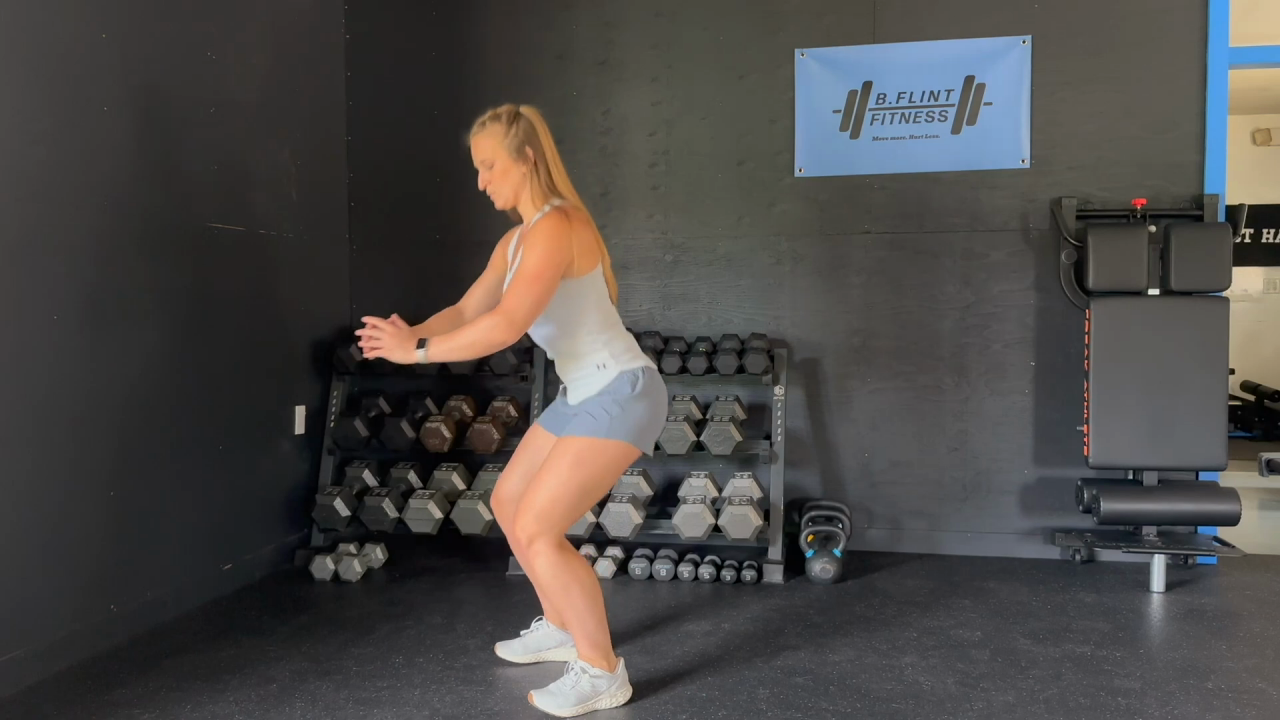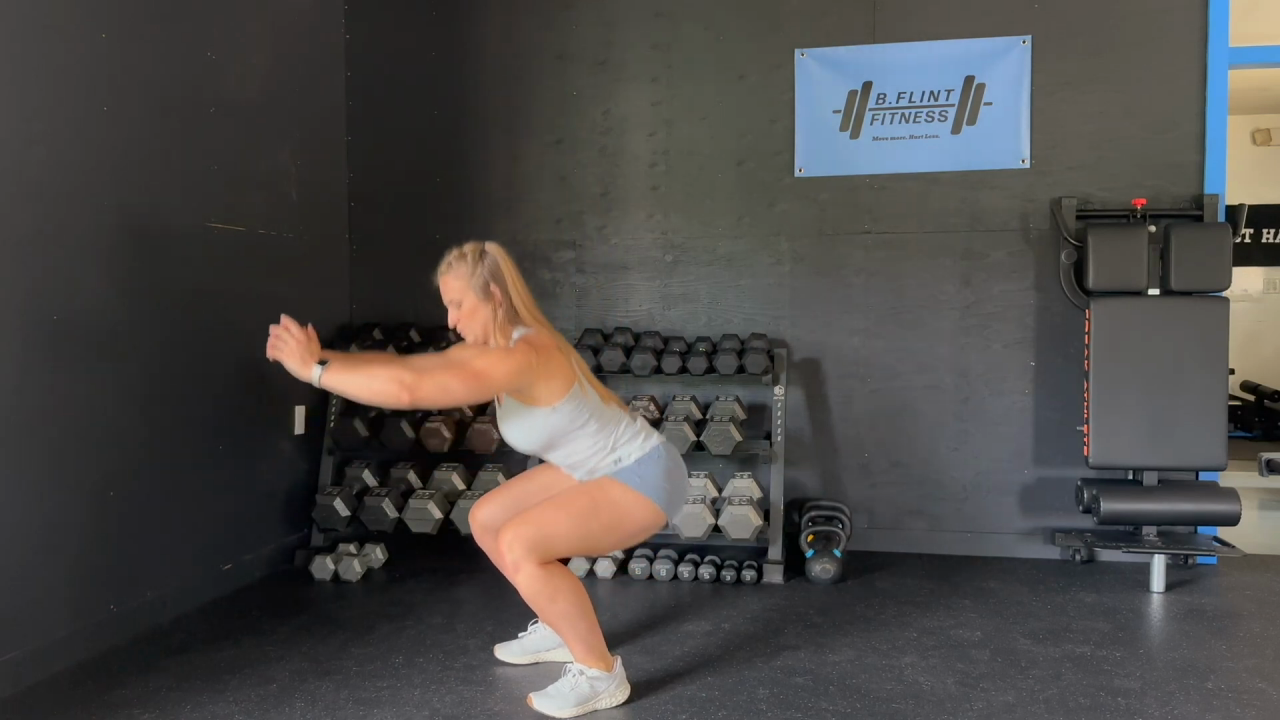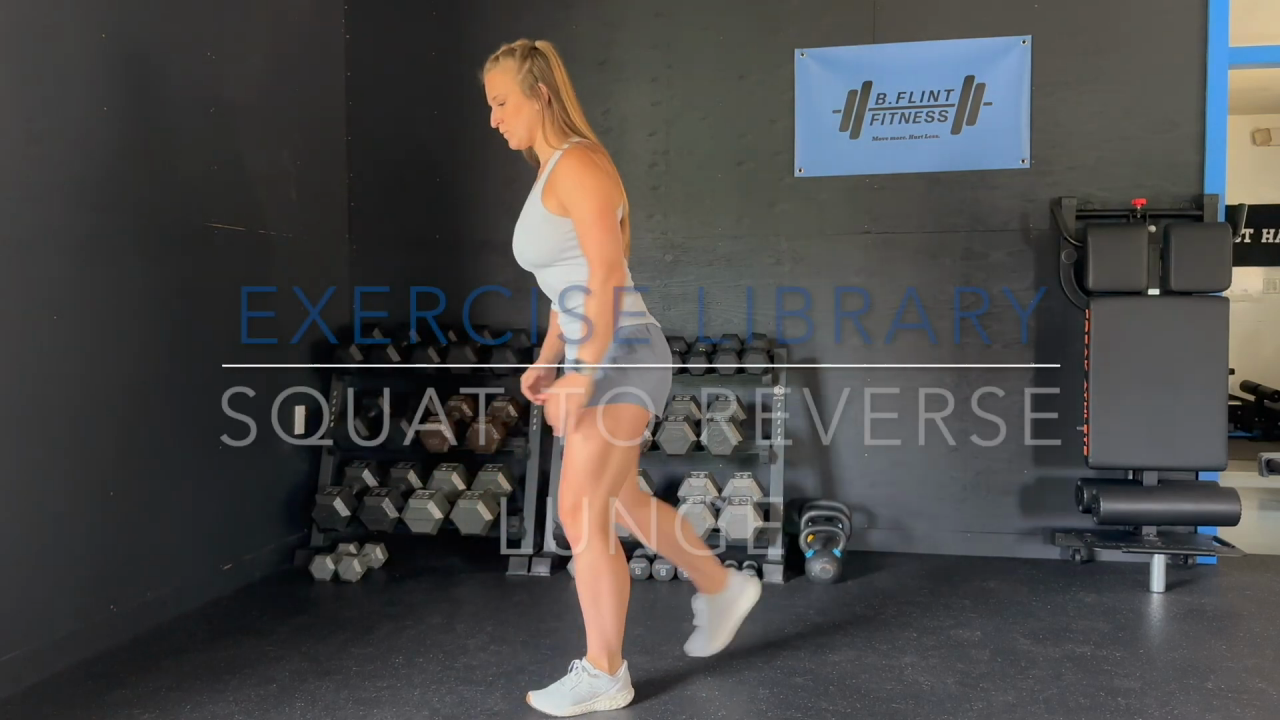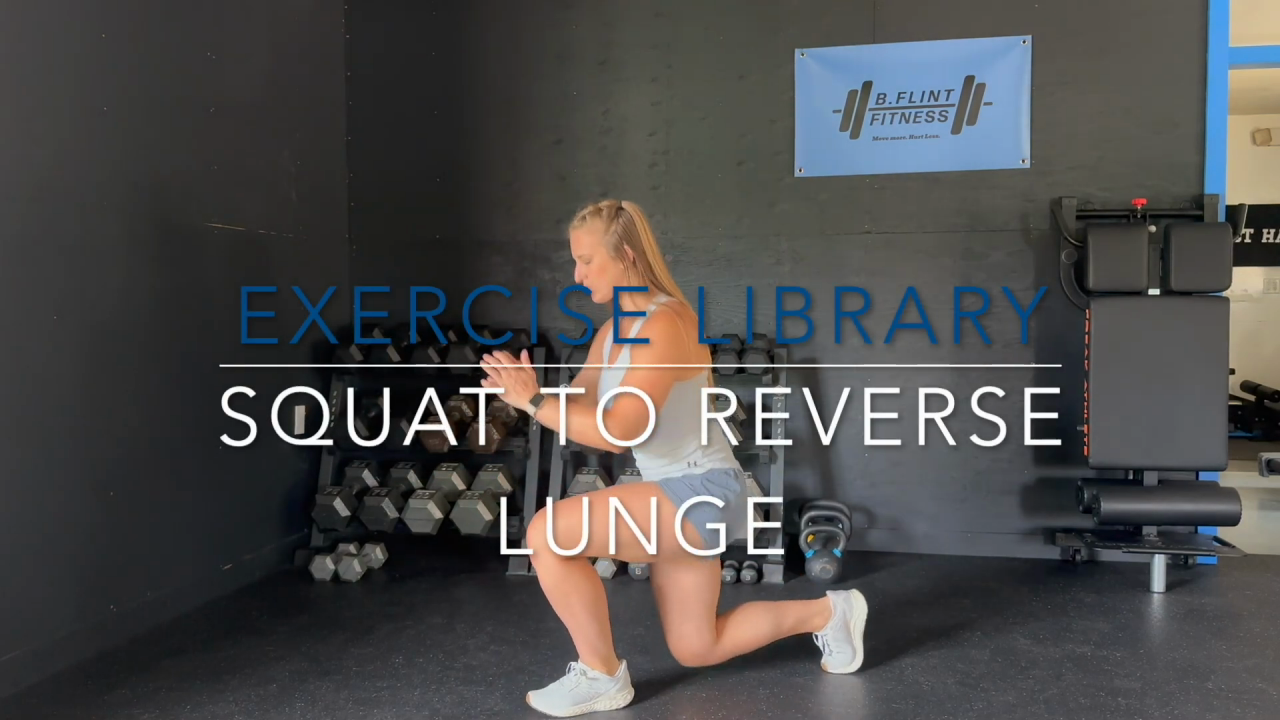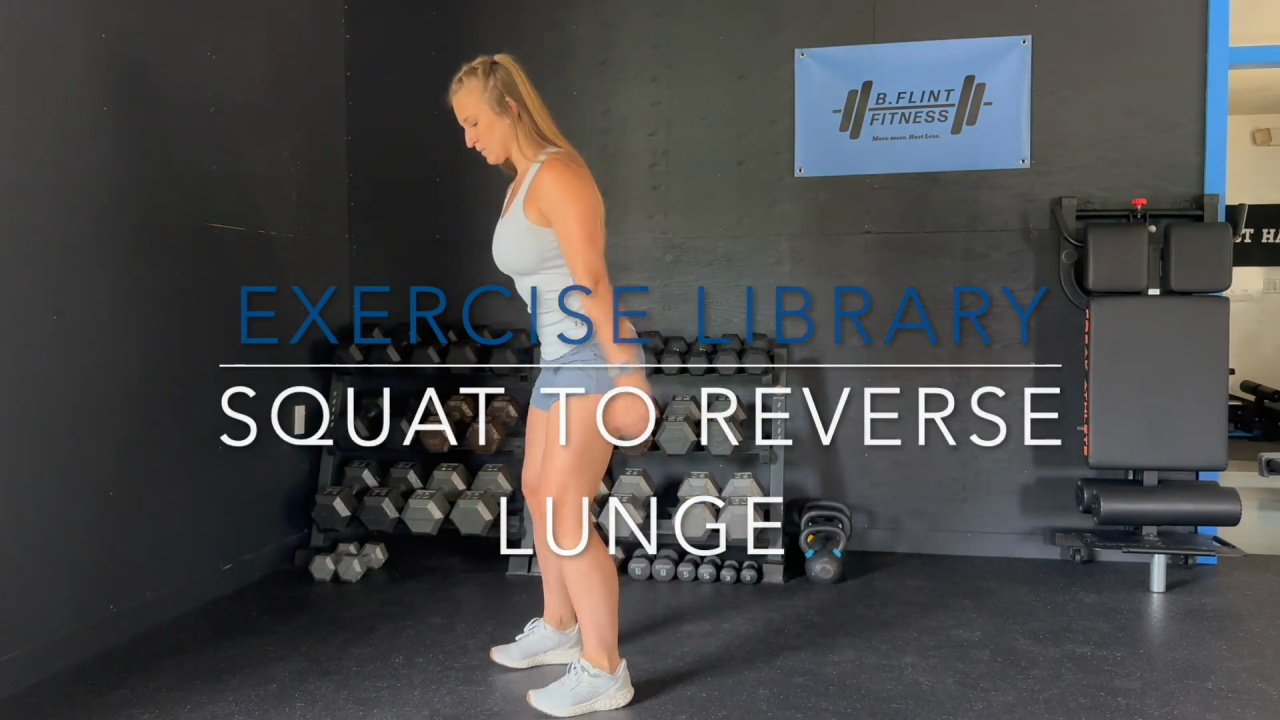
dt=1s
person 1, frame 1
left shoulder: (556, 226)
right shoulder: (517, 240)
left elbow: (507, 324)
right elbow: (468, 309)
left wrist: (421, 349)
right wrist: (411, 333)
left hip: (622, 395)
right hip: (589, 394)
left knee: (534, 530)
right knee: (508, 504)
right ankle: (561, 628)
person 1, frame 2
left shoulder: (522, 357)
right shoulder: (496, 349)
left elbow: (412, 391)
right elbow: (409, 366)
left wrist: (316, 371)
right wrist: (320, 360)
left hip: (645, 476)
right hip: (603, 467)
left knee: (517, 545)
right knee: (488, 521)
left ankle: (599, 674)
right ankle: (562, 623)
person 1, frame 3
left shoulder: (577, 164)
right shoulder: (548, 175)
left elbow: (607, 276)
left wrist: (582, 373)
right wrist: (548, 358)
left hip: (620, 359)
right hip: (604, 362)
left knee: (579, 516)
right knee: (611, 502)
right ankle: (720, 587)
person 1, frame 4
left shoulder: (665, 326)
right shoulder: (617, 328)
left elbow: (620, 432)
right elbow: (579, 412)
left wrist: (533, 401)
right wrist: (531, 389)
left hip: (698, 494)
right hip: (682, 491)
left knee: (547, 533)
right knee: (695, 649)
left ankle: (601, 675)
right ankle: (832, 612)
person 1, frame 5
left shoulder: (557, 174)
right shoulder: (521, 184)
left elbow: (594, 286)
left wrist: (624, 378)
left hip: (596, 363)
right hip: (564, 361)
left knee: (562, 512)
right knee: (541, 497)
right ankle: (559, 629)
